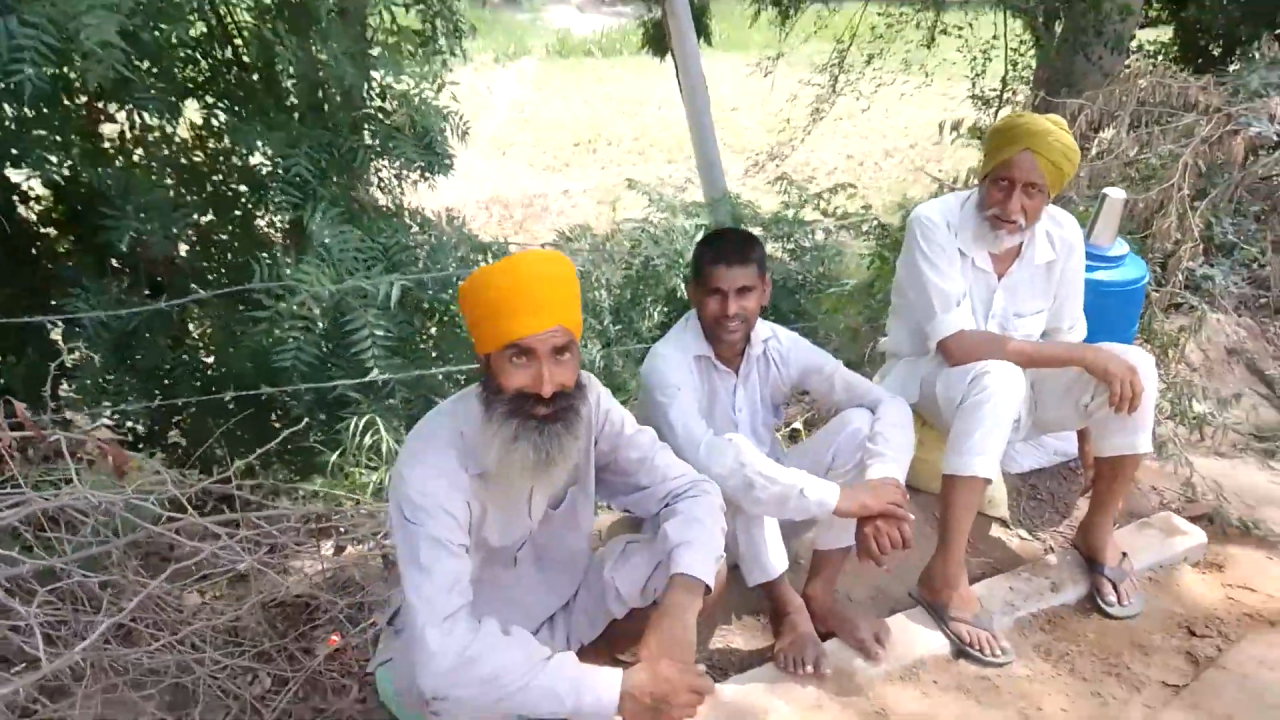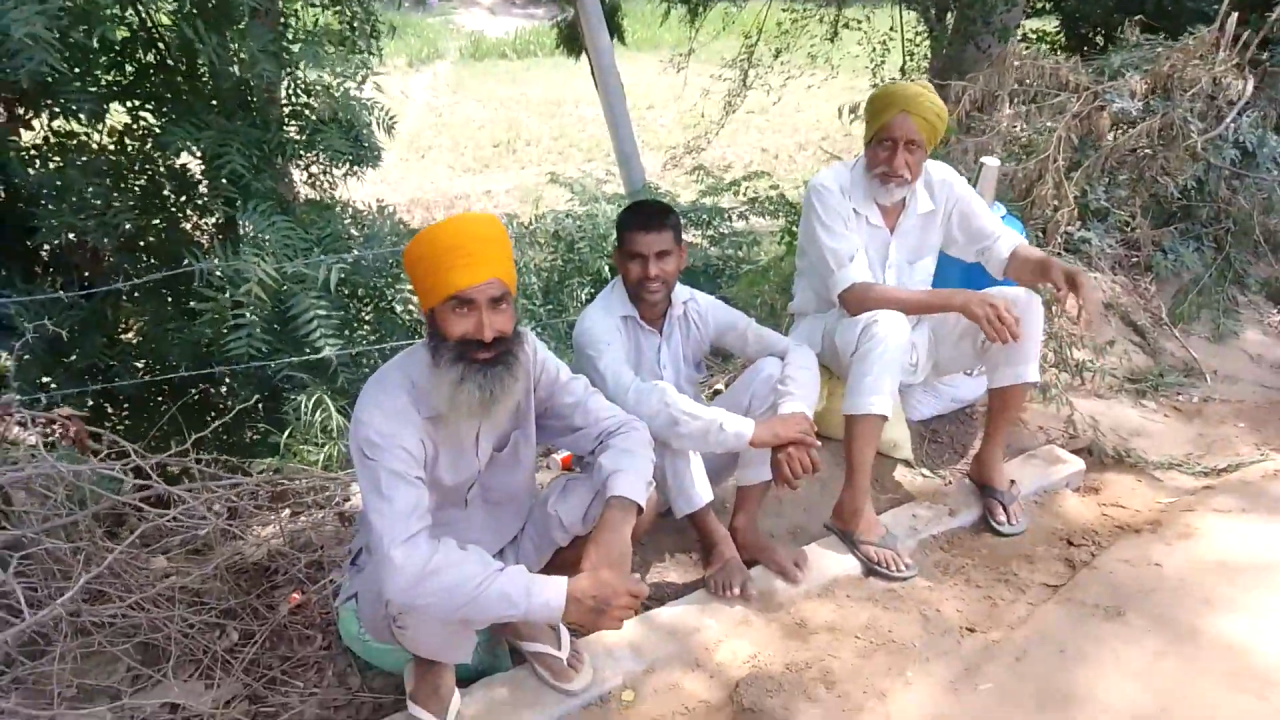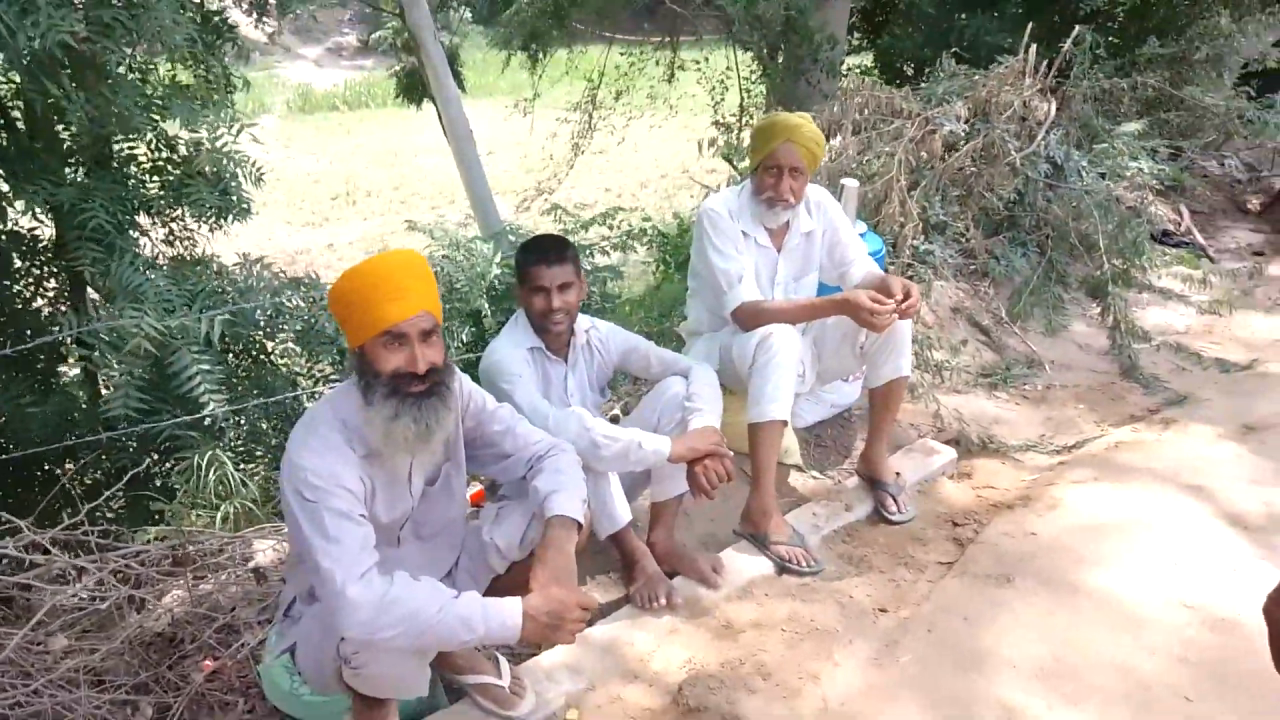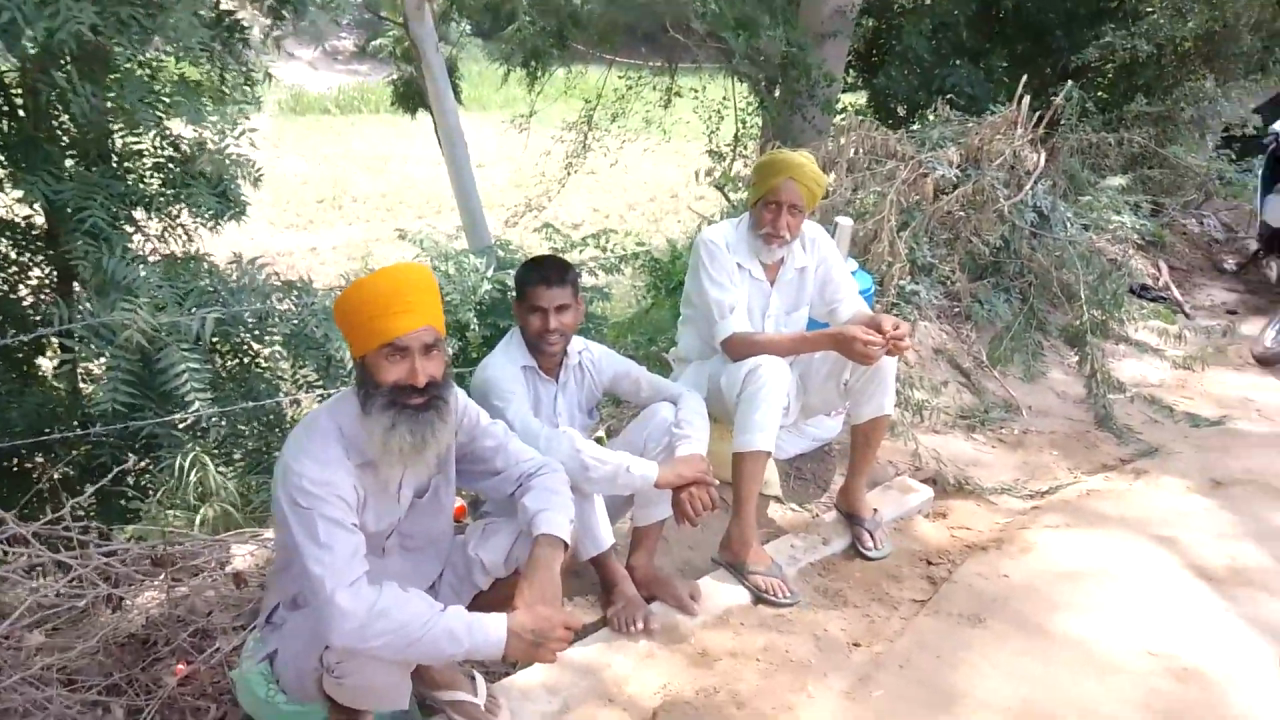
dt=1s
person 1, frame 1
left shoulder: (1063, 235)
right shoulder: (934, 224)
left elbow: (1062, 340)
right elbow: (957, 345)
left wrist: (1088, 428)
right wrist: (1085, 356)
left hip: (1013, 385)
right hip: (927, 378)
left knee: (1133, 369)
right knee: (998, 376)
left ankle: (1097, 531)
right ankle: (945, 576)
person 1, frame 2
left shoulder: (941, 184)
right shoulder: (829, 189)
left elbow: (1003, 247)
right elbow: (854, 296)
left wrist: (1050, 267)
right wrist: (958, 301)
left hip: (907, 333)
right hip: (833, 331)
left knee: (1021, 306)
right knee: (886, 327)
left ankle: (989, 462)
right ankle: (853, 506)
person 1, frame 3
left shoulder: (819, 204)
right shoulder: (718, 214)
left elbow: (860, 273)
right elbow: (745, 313)
left wrist: (888, 284)
right wrist: (839, 305)
left hip: (795, 346)
right hip: (723, 348)
left knee: (891, 316)
right knee: (779, 340)
left ankle: (875, 457)
right ankle: (761, 510)
person 1, frame 4
left shoulder: (815, 241)
right shoulder: (716, 244)
left elbow: (849, 312)
right elbow: (736, 343)
left wrist: (879, 323)
right wrist: (830, 340)
left hip: (780, 379)
right hip: (711, 376)
left knee: (877, 355)
right knee: (768, 371)
left ankle: (854, 492)
right ankle: (741, 539)
person 2, frame 1
left shoulder: (584, 402)
right shoulder: (433, 461)
left elbow: (692, 493)
right elbow: (444, 654)
left wrist: (680, 607)
left hip: (561, 605)
right hip: (471, 645)
left knee: (704, 566)
right knee: (449, 674)
left ankle: (569, 676)
person 2, frame 2
left shoulder: (523, 356)
right shoulder: (388, 407)
left elbow: (623, 432)
right elbow: (406, 566)
left wrist: (617, 523)
right wrist: (562, 597)
left hip: (508, 543)
right hip: (413, 575)
left knee: (635, 496)
right knee: (425, 599)
left ankle: (517, 614)
right ankle: (432, 664)
person 2, frame 3
left shoulder: (449, 390)
right shoulder: (319, 451)
left elbow: (549, 455)
right elbow: (359, 605)
left wrist: (560, 540)
right wrist: (517, 617)
left hip: (439, 577)
right hip: (337, 622)
left knee: (550, 513)
right knee: (386, 632)
left ankle: (452, 647)
person 2, frame 4
left shoulder: (445, 408)
right shoulder: (315, 458)
left elbow: (540, 474)
right elbow: (348, 614)
left wrist: (545, 559)
right wrist: (502, 634)
left hip: (420, 593)
right hip: (319, 629)
left knee: (541, 536)
right knee: (367, 643)
left ankle: (429, 665)
person 3, frame 1
left shoulder: (780, 346)
right shoulder: (667, 364)
left elbow: (889, 405)
right elbow: (707, 461)
left wrist: (882, 492)
right wrist: (837, 498)
left hip: (771, 503)
left knee: (859, 424)
right knee: (730, 477)
left ankle: (819, 597)
right ankle: (787, 608)
person 3, frame 2
left shoulder: (698, 308)
right shoulder: (597, 326)
left elbow: (796, 353)
right elbow: (636, 403)
left wrist: (792, 422)
right wrist: (752, 430)
left hip: (694, 456)
left knee: (770, 371)
right knee: (658, 417)
left ankle: (745, 528)
right ankle: (714, 539)
person 3, frame 3
left shoulder: (598, 335)
right shoulder: (503, 359)
left elbow: (698, 370)
right elbow: (554, 431)
left wrist: (702, 438)
right wrist: (669, 447)
left hip: (604, 477)
left knee: (676, 390)
right knee: (577, 444)
left ankle: (662, 541)
right ankle: (634, 555)
person 3, frame 4
left shoulder: (591, 357)
right shoulder: (496, 375)
left elbow: (686, 398)
right elbow: (544, 449)
left wrist: (689, 464)
right wrist: (657, 473)
left hip: (589, 501)
left knee: (664, 415)
right knee: (564, 461)
left ankle: (641, 566)
right ankle: (613, 579)
